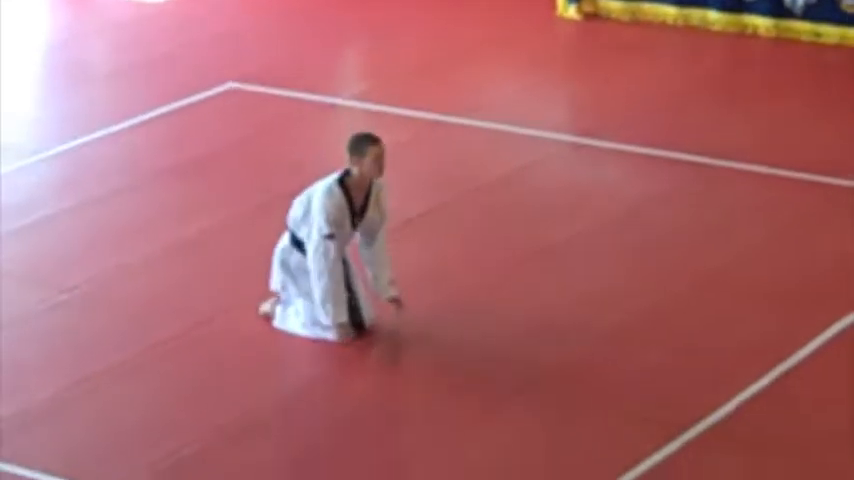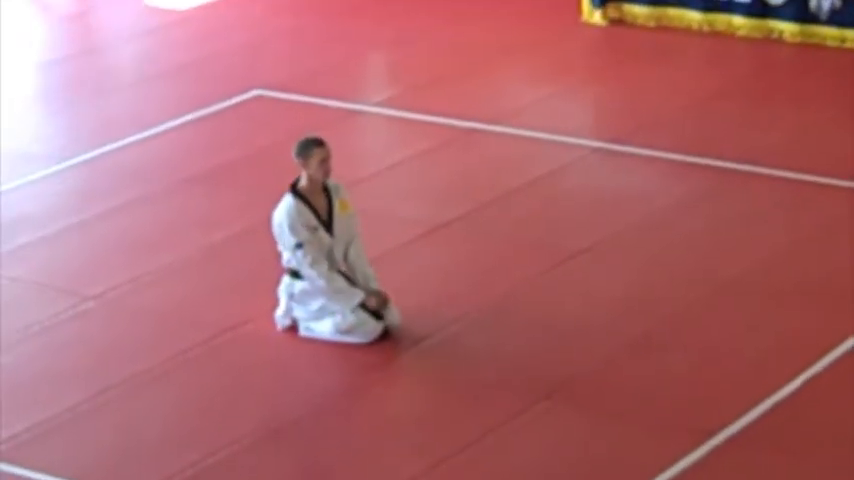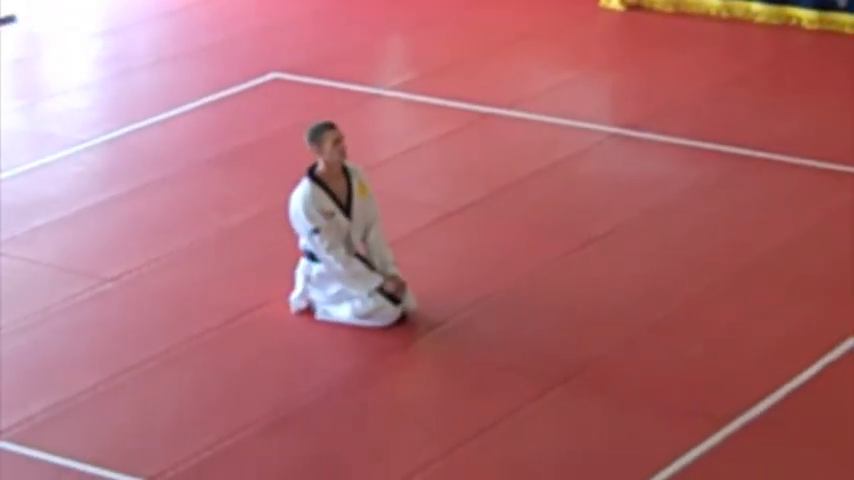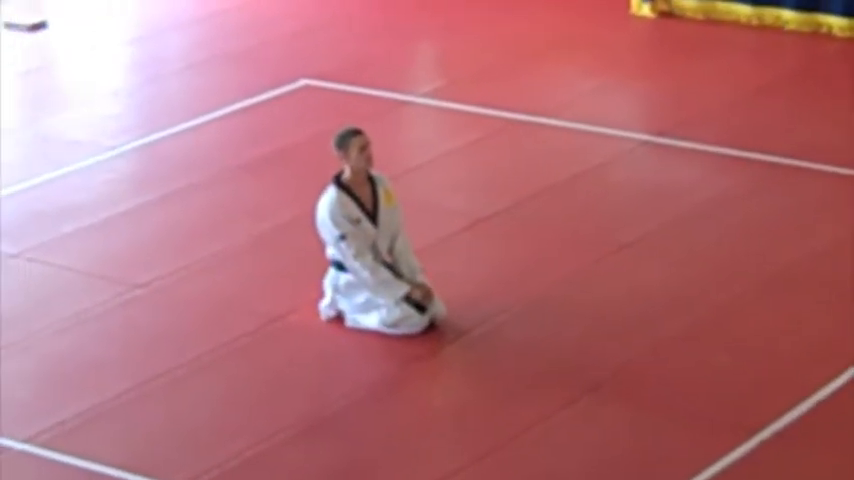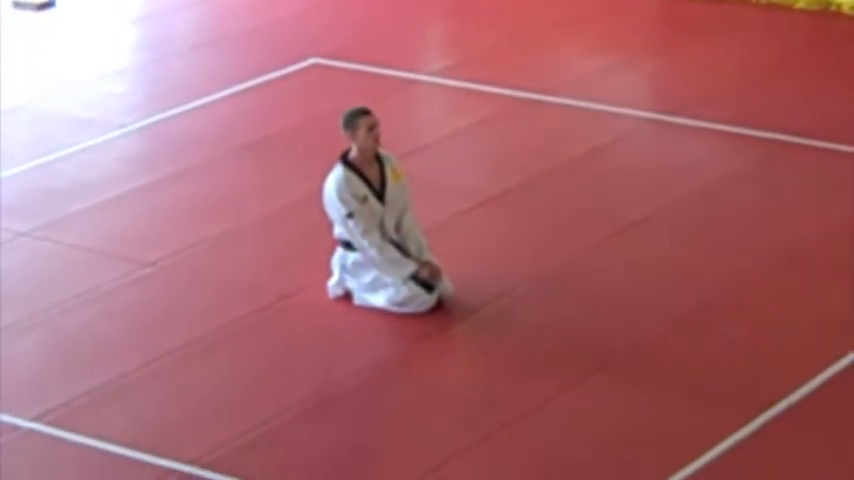
dt=1s
person 1, frame 1
left shoulder: (375, 187)
right shoulder: (328, 198)
left elbow: (372, 242)
right elbow: (322, 262)
left wrist: (387, 288)
right wrist: (337, 318)
left hip: (334, 253)
right hip: (300, 256)
left knee: (362, 320)
right knee: (337, 330)
left ankle: (292, 293)
right ankle: (278, 309)
person 1, frame 2
left shoulder: (336, 192)
right shoulder: (289, 214)
left elbow: (353, 245)
right elbow: (313, 270)
left wrist: (371, 287)
right wrist: (362, 298)
left hip: (336, 277)
right hip: (309, 288)
left knee: (389, 318)
right knee: (370, 328)
right ankle: (301, 318)
person 1, frame 3
left shoulder: (355, 176)
right shoulder: (306, 199)
left elbow: (372, 228)
right elbow: (331, 255)
left wrist: (389, 271)
right wrist: (380, 282)
left hip: (352, 260)
right hip: (326, 271)
left knee: (406, 304)
right knee: (388, 311)
right ankle: (318, 301)
person 1, frame 4
left shoulder: (380, 184)
right shoulder: (332, 206)
left elbow: (398, 237)
right elbow: (358, 261)
left wrist: (416, 279)
right wrist: (406, 291)
left hip: (383, 268)
right hip: (355, 280)
left knee: (434, 311)
right knee: (414, 320)
right ankle: (345, 307)
person 1, frame 5
left shoulder: (387, 162)
right shoulder: (339, 184)
left elbow: (405, 216)
right elbow: (366, 240)
left wrist: (424, 258)
right wrist: (413, 269)
left hip: (392, 246)
right hip: (363, 258)
left knee: (442, 288)
right knee: (422, 298)
right ankle: (352, 283)
